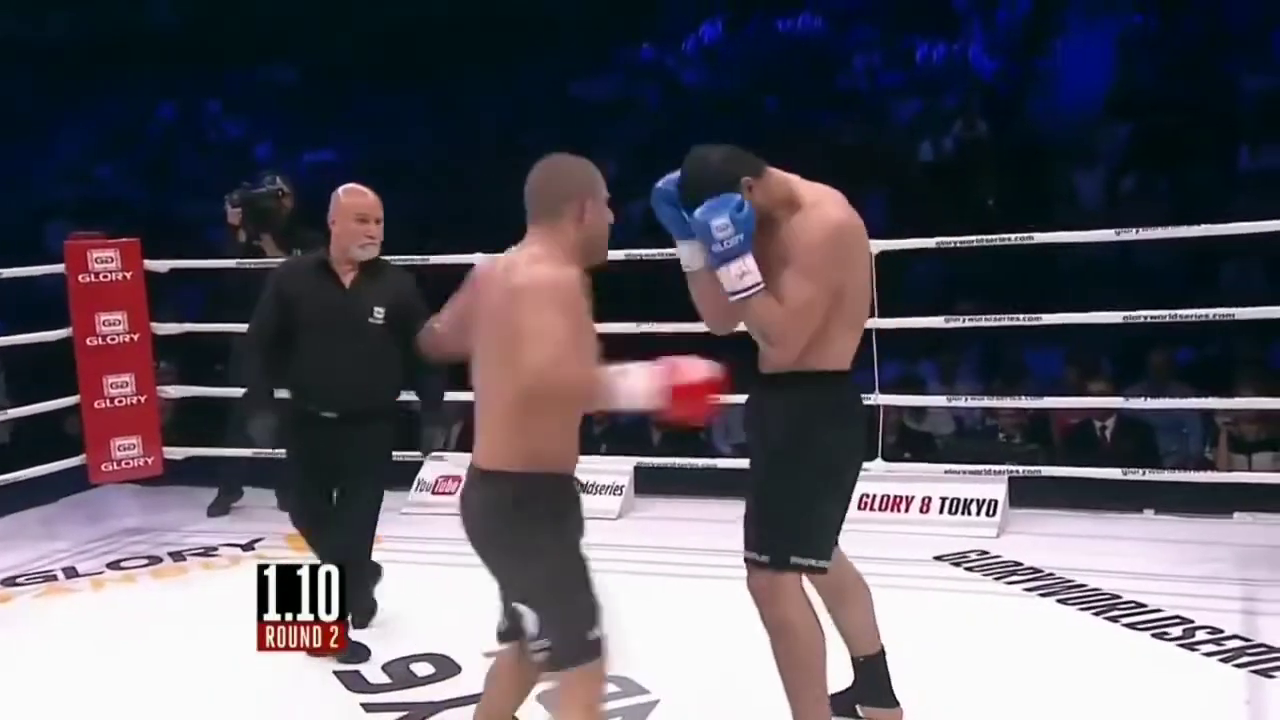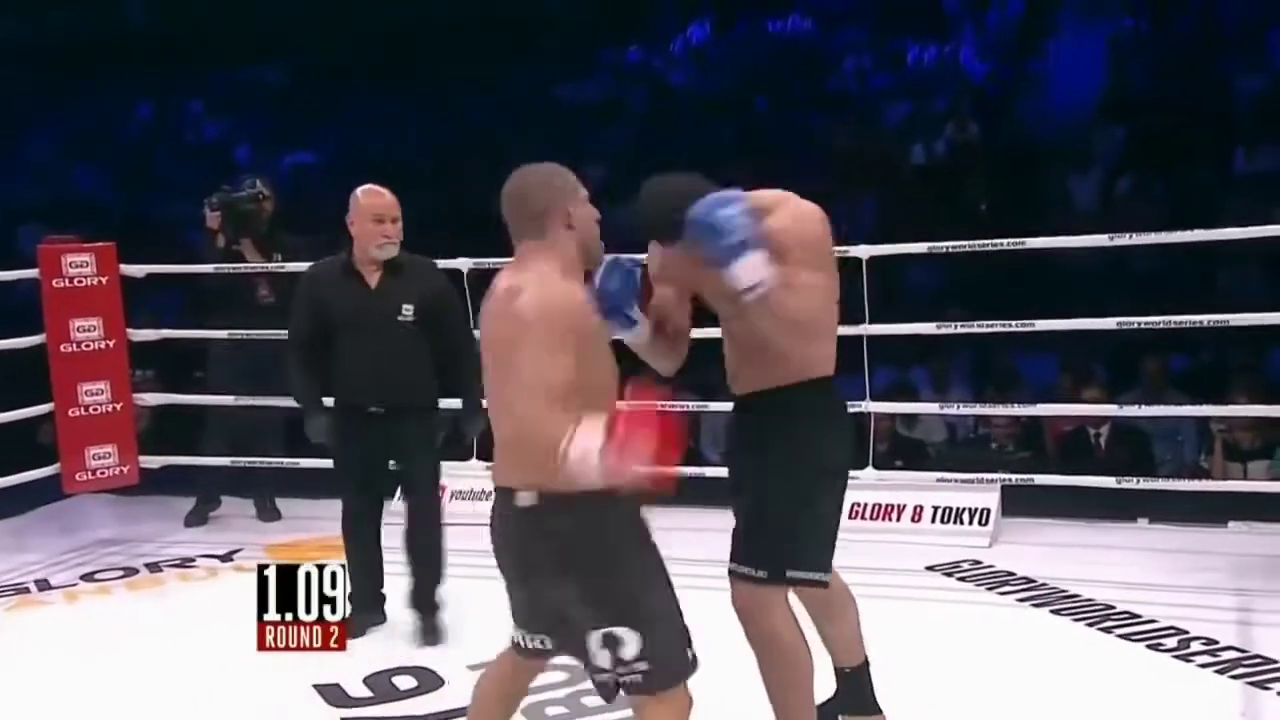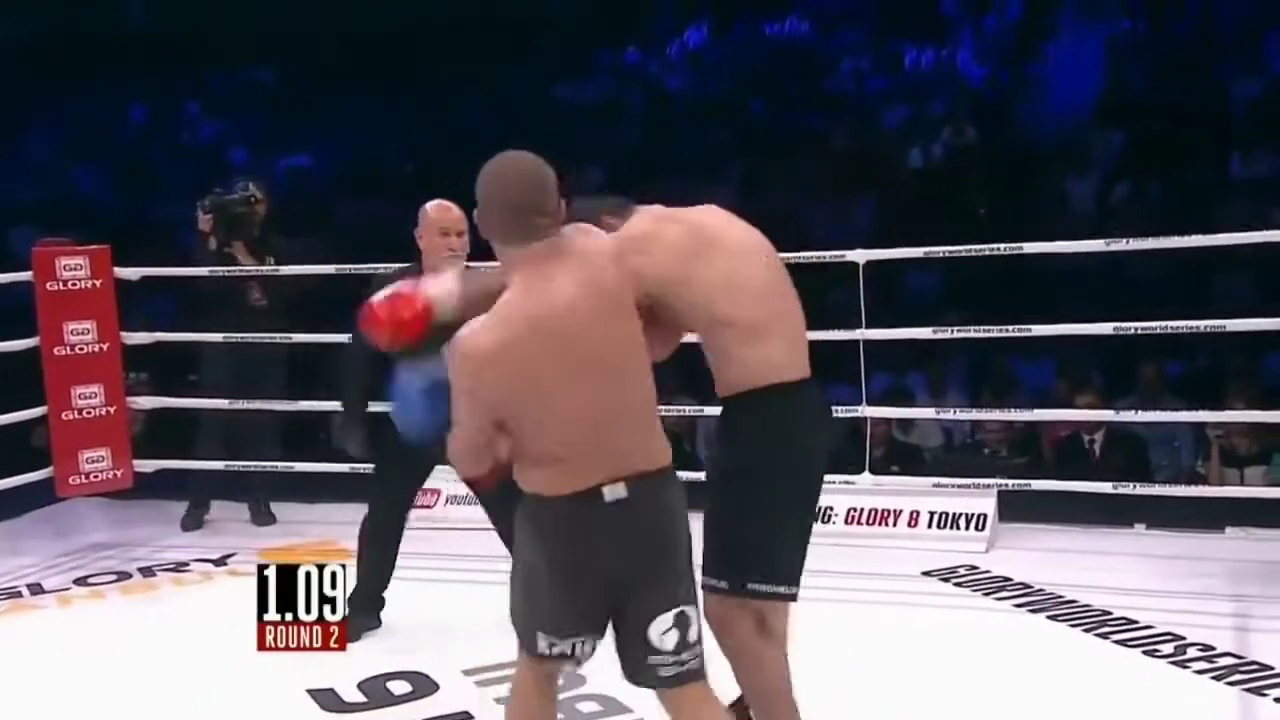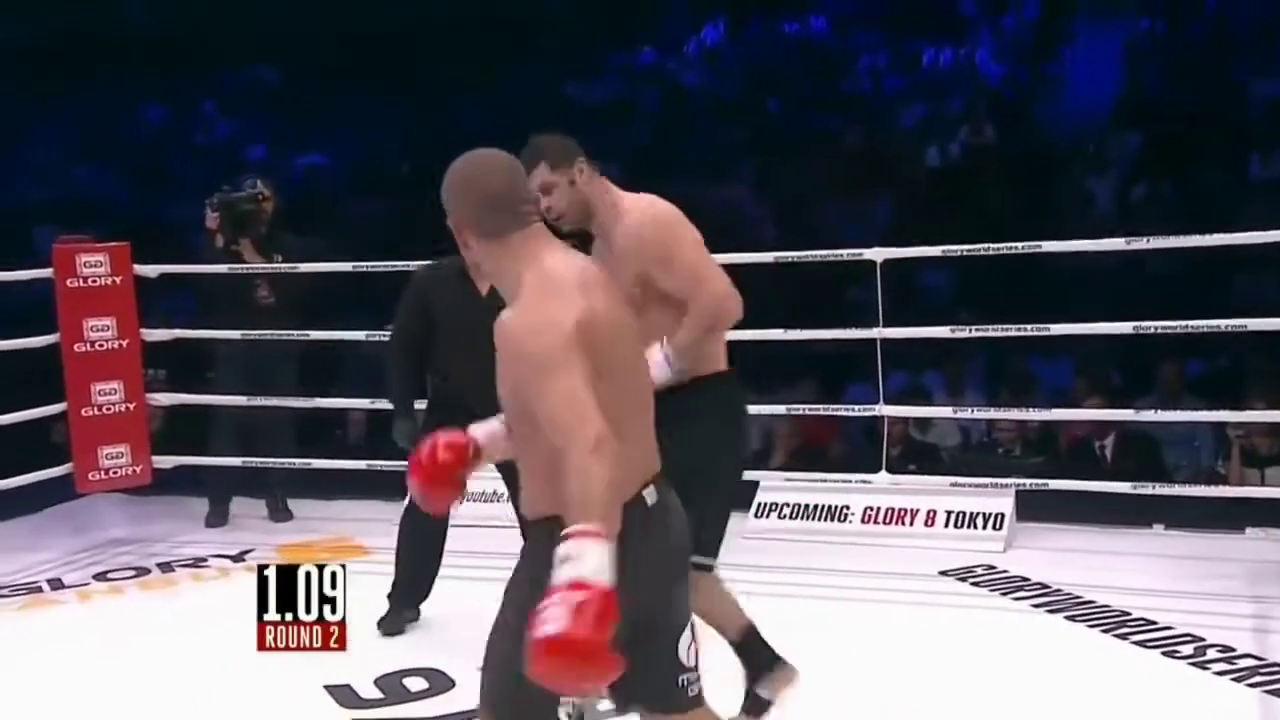
dt=0.3s
person 1, frame 1
left shoulder: (496, 275)
right shoulder: (549, 279)
left elbow: (444, 339)
right elbow: (550, 386)
right wrist: (648, 386)
left hip: (499, 490)
right hip: (524, 500)
left knee: (530, 646)
person 1, frame 2
left shoulder: (516, 291)
right shoulder: (553, 297)
right elbow: (530, 425)
right wrist: (602, 449)
left hip: (519, 521)
right hip: (588, 521)
left knee: (524, 653)
person 1, frame 3
left shoulder: (479, 348)
right shoulder: (591, 250)
left elbow: (470, 462)
left hip: (557, 524)
right hip: (650, 505)
left knee: (535, 666)
person 1, frame 4
left shoulder: (533, 322)
right shoulder: (579, 276)
left elbow: (591, 445)
left wrist: (581, 571)
right wrist: (479, 438)
left hip: (591, 548)
right hip: (654, 524)
person 2, frame 1
left shoulder: (822, 223)
right shoulder: (761, 215)
left elbow: (783, 334)
right elbow: (721, 321)
left wrist: (732, 257)
right wrist: (690, 240)
left hip: (814, 406)
right hip: (789, 402)
left knee: (772, 578)
right knee: (817, 554)
person 2, frame 2
left shoulder: (794, 222)
right shoulder: (674, 247)
left elbow: (800, 338)
right elbow: (666, 360)
left wrist: (740, 257)
left hip: (801, 416)
right hip: (755, 416)
left knee: (756, 593)
right knee: (807, 570)
person 2, frame 3
left shoulder: (646, 244)
right shoulder: (700, 224)
right elbow: (656, 341)
left hip: (771, 421)
right hip: (785, 413)
left knee: (731, 605)
right knee: (754, 587)
person 2, frame 4
left shoulder: (644, 223)
right shoulder: (604, 253)
left elbow: (722, 305)
left wrist: (650, 368)
left hip: (702, 412)
right hip: (666, 415)
right knee: (683, 572)
right ankle: (765, 669)
person 3, frame 1
left shoulder: (397, 285)
right shoulder: (292, 277)
left elbow: (423, 354)
right elbow: (261, 346)
left wrist: (434, 413)
right wrist: (260, 406)
left hip: (368, 426)
right hip: (308, 423)
left knee: (355, 526)
right knee: (308, 515)
left ankle: (342, 623)
right ankle: (358, 582)
person 3, frame 2
left shoulder: (425, 277)
right shoulder: (321, 281)
left elbow: (460, 343)
right elbow: (302, 350)
left wrist: (472, 403)
right wrist: (312, 408)
left hip: (415, 416)
right hip: (354, 417)
left knee: (423, 509)
right knee: (359, 513)
left ankle: (426, 605)
right ankle: (367, 602)
person 3, frame 3
left shoulder: (488, 293)
right shoulder: (391, 291)
right elbow: (363, 359)
right wrist: (354, 420)
right hip: (411, 423)
left knee: (510, 509)
right knee: (383, 516)
right ankle: (365, 606)
person 3, frame 4
right shoulder: (431, 283)
right elbow: (404, 348)
right wrist: (403, 411)
right hip: (450, 414)
right knee: (427, 507)
right ankle: (405, 601)
person 4, frame 1
left shoulder: (306, 241)
right shoulder: (245, 238)
right elbow: (230, 280)
left wrist: (277, 254)
right wrist: (237, 235)
right knee: (243, 412)
right ankle: (229, 487)
person 4, frame 2
left shoulder: (284, 246)
right shoulder: (224, 242)
left elbow: (292, 289)
right elbow: (209, 284)
left wrist: (255, 258)
right wrist: (216, 240)
left hip: (272, 347)
right hip: (229, 345)
left knee: (268, 422)
right knee: (221, 421)
left ankle: (263, 495)
right ankle: (206, 497)
person 4, frame 3
left shoulder: (278, 248)
right shoulder: (217, 244)
left elbow: (286, 293)
right elbow: (202, 287)
left wrist: (247, 260)
right wrist: (209, 242)
left hip: (265, 350)
right hip: (222, 348)
left knee: (262, 426)
right knee: (213, 424)
left ankle: (258, 499)
right ankle: (198, 501)
person 4, frame 4
left shoulder: (289, 245)
right shoulder: (225, 241)
left elbow: (297, 291)
right elbow: (211, 287)
left wrist: (256, 259)
right wrist: (216, 241)
left hip: (277, 348)
right hip: (233, 347)
left knee: (277, 424)
right knee: (227, 423)
left ankle: (276, 496)
right ankle: (219, 501)
